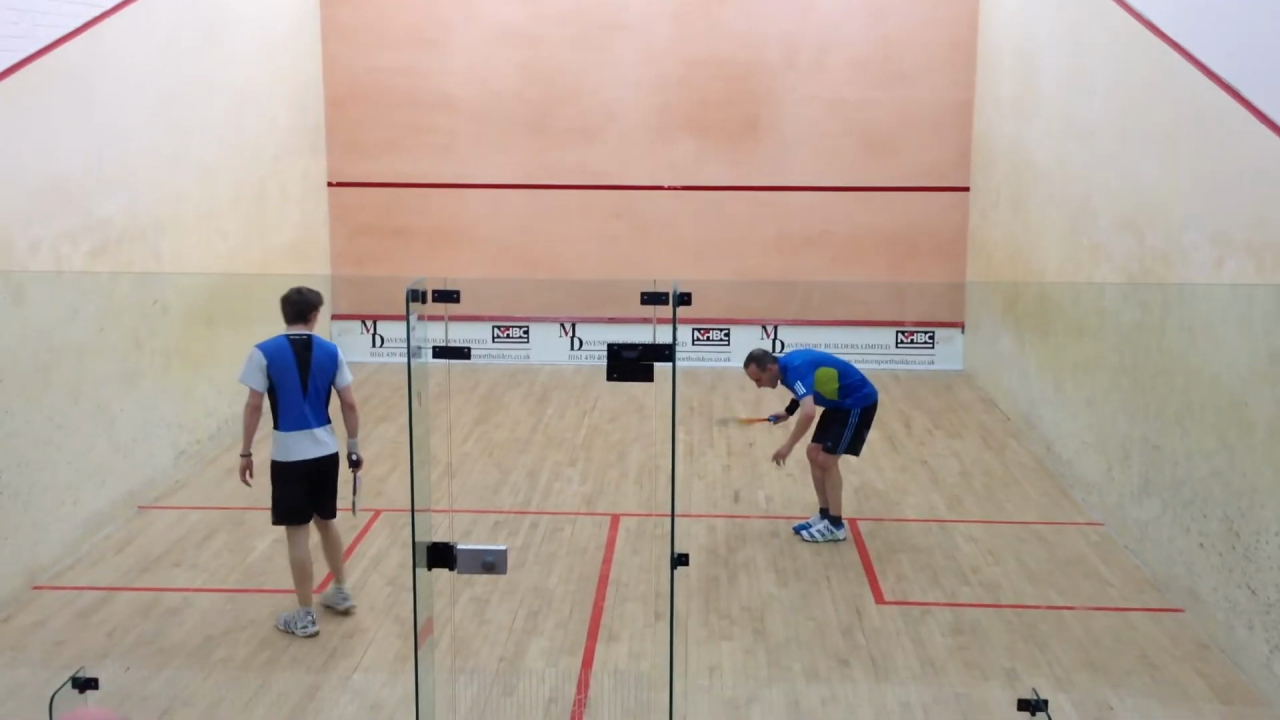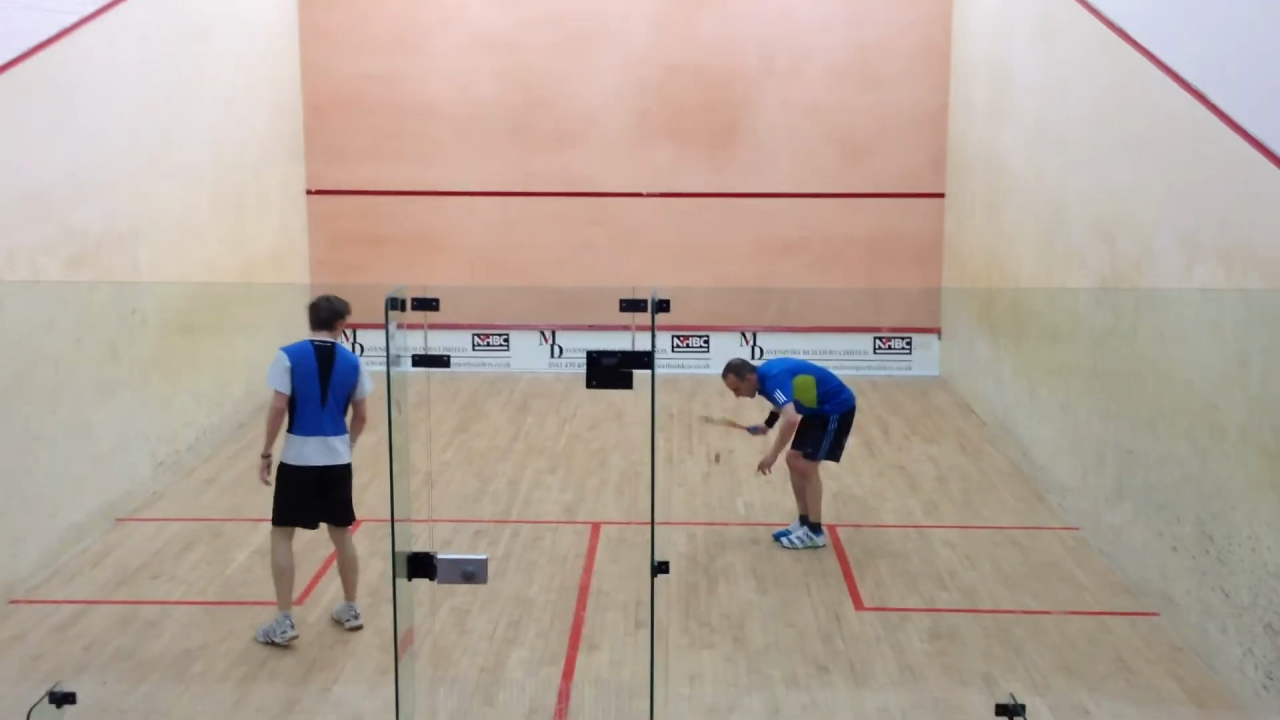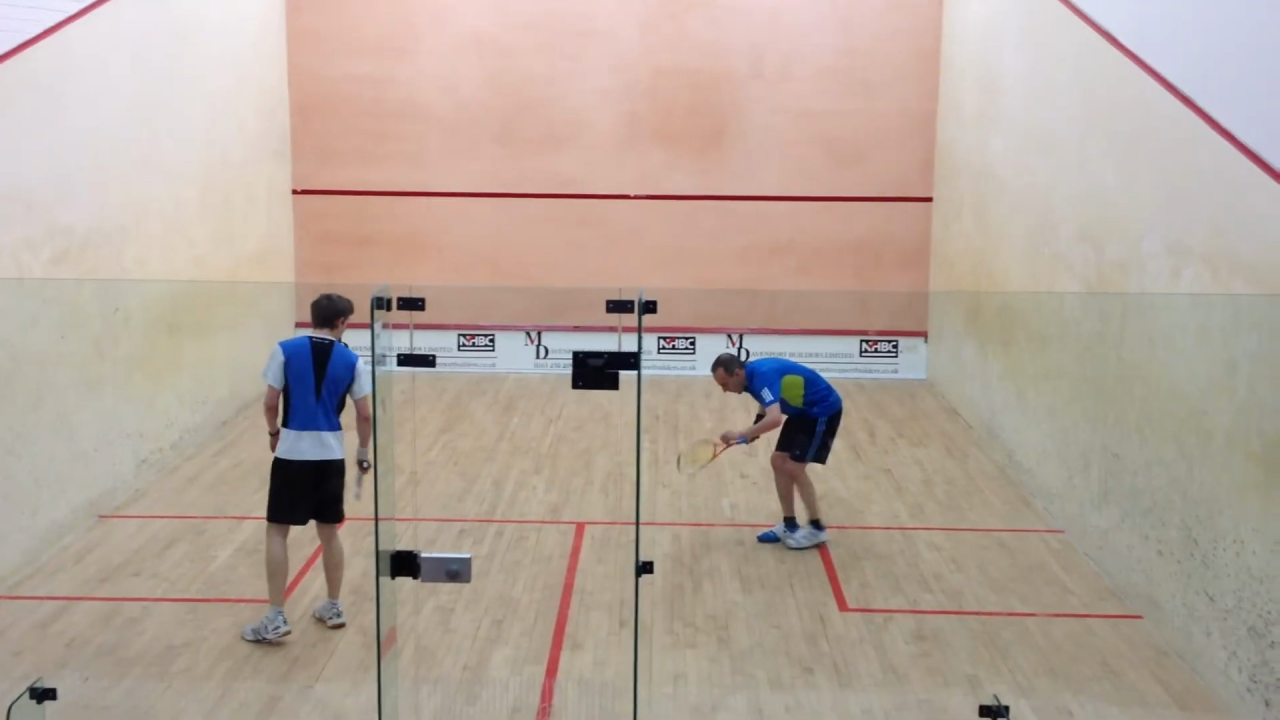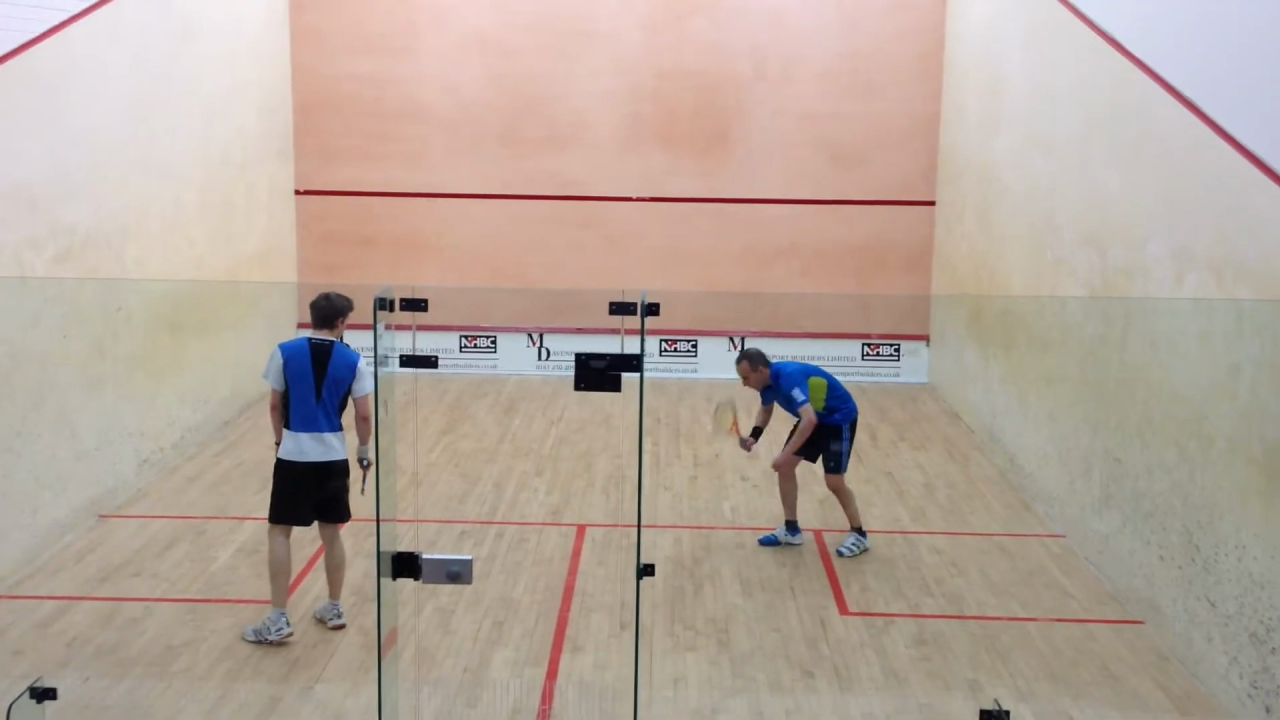
dt=0.4s
person 1, frame 1
left shoulder: (264, 353)
right shoulder: (331, 351)
left elbow: (254, 406)
right elbow: (349, 404)
left wrist: (245, 452)
right wrist: (354, 447)
left hip: (289, 454)
right hip: (326, 450)
left knee: (297, 533)
right knee: (327, 522)
left ankle: (304, 615)
right ankle: (340, 591)
person 1, frame 2
left shoulder: (289, 356)
right shoulder: (352, 361)
left elbow: (278, 409)
right elbow: (360, 416)
left wrist: (266, 453)
left hip: (297, 459)
right hip: (337, 459)
left knee: (282, 535)
right knee: (342, 534)
left ankle: (284, 620)
right ankle: (350, 609)
person 1, frame 3
left shoulder: (285, 350)
right shoulder: (351, 360)
left elbow: (270, 403)
right elbow: (364, 415)
left wrist: (273, 431)
right wrist: (364, 452)
left hip: (291, 454)
right hip: (330, 455)
left knee: (277, 532)
right knee: (329, 532)
left ankle: (276, 617)
right ankle: (333, 606)
person 1, frame 4
left shoulder: (285, 352)
right shoulder: (352, 359)
left elbow: (276, 405)
right elbow: (364, 415)
right wrist: (363, 451)
left hip: (294, 455)
right hip: (333, 456)
left knee: (279, 533)
right knee: (331, 533)
left ankle: (278, 619)
right ankle: (334, 608)
person 2, frame 1
left shoulder: (795, 369)
right shoulder: (787, 364)
left elbow: (808, 413)
left wrist: (787, 446)
right wrist: (788, 412)
left hip: (858, 401)
right hip: (841, 402)
left knee: (827, 459)
right knee: (814, 453)
left ankle: (835, 525)
right ankle: (825, 515)
person 2, frame 2
left shoulder: (774, 378)
right shoulder: (765, 375)
left elbow: (791, 420)
right elbow: (782, 402)
left wrist: (772, 455)
right wrist: (768, 424)
left hip: (837, 407)
right hip: (819, 408)
left knee: (807, 466)
right knee: (794, 460)
left ankle: (815, 532)
right ankle: (804, 522)
person 2, frame 3
left shoulder: (763, 375)
right shoulder: (752, 373)
left elbow: (774, 419)
right elbow: (766, 402)
left wrist: (742, 435)
right wrist: (754, 431)
left hip: (823, 410)
right hip: (803, 411)
left knee: (795, 469)
right knee: (779, 462)
left ankle: (815, 527)
right ankle: (790, 525)
person 2, frame 4
left shoulder: (789, 377)
right shoulder: (766, 382)
left elbow: (809, 419)
right elbow: (765, 409)
left wrist: (786, 454)
right wrist: (753, 436)
left hip: (839, 418)
right hip: (812, 418)
left knee: (834, 482)
right knee: (783, 467)
left ankle: (859, 535)
right ankle: (791, 529)
